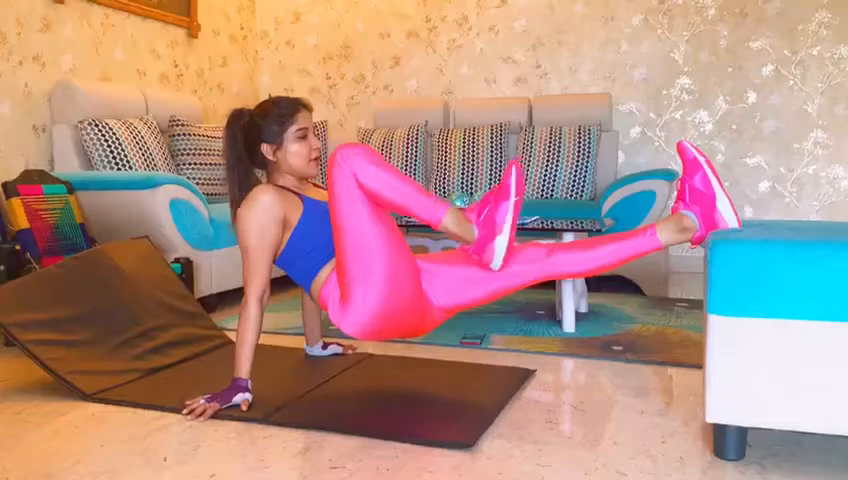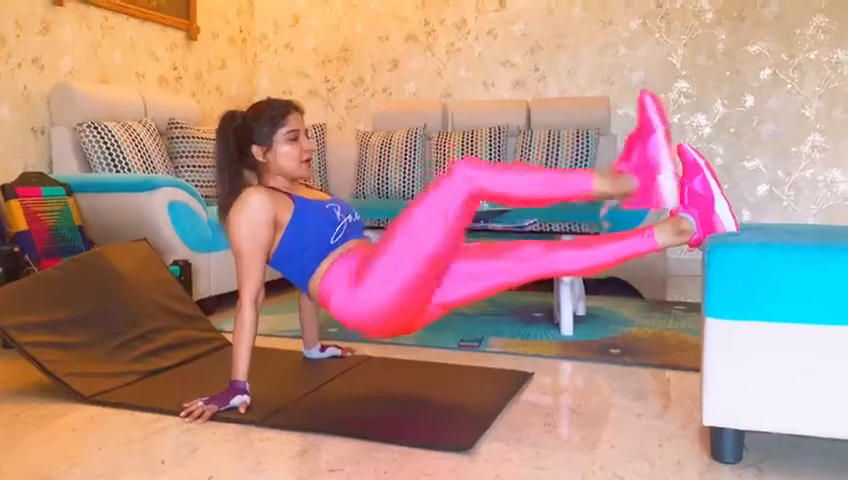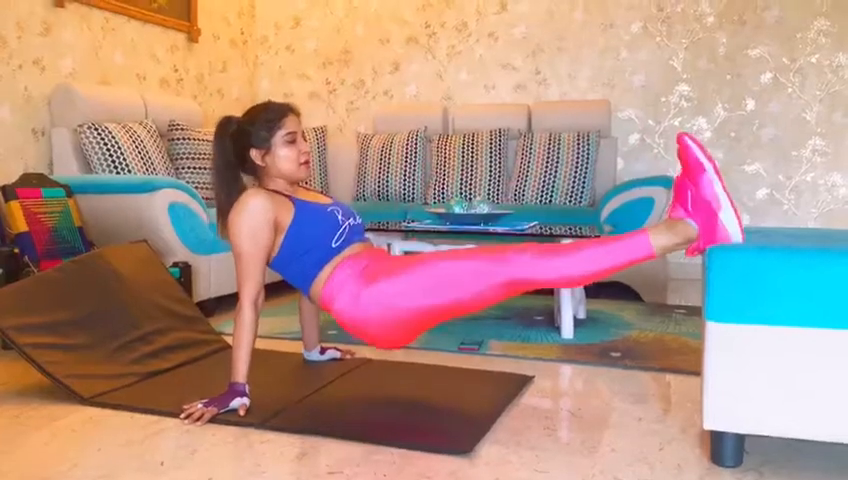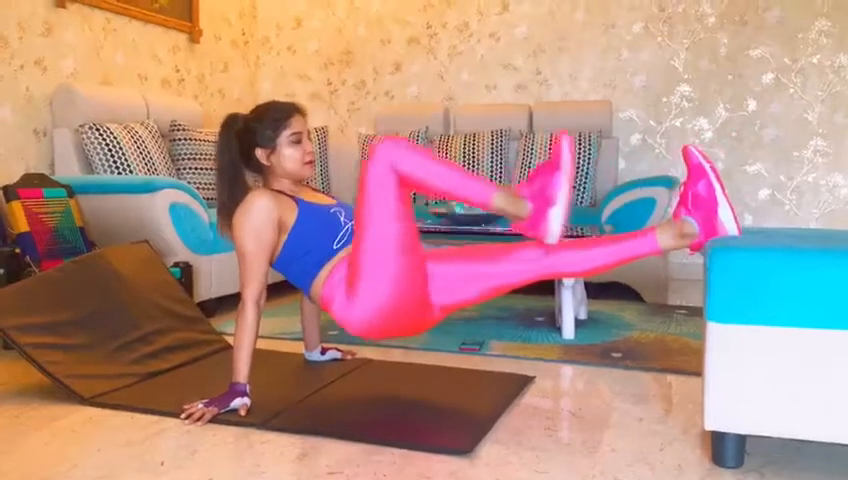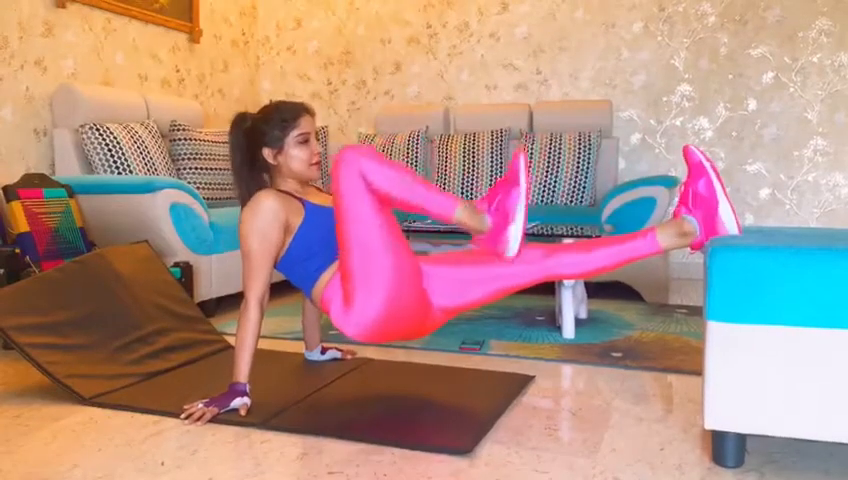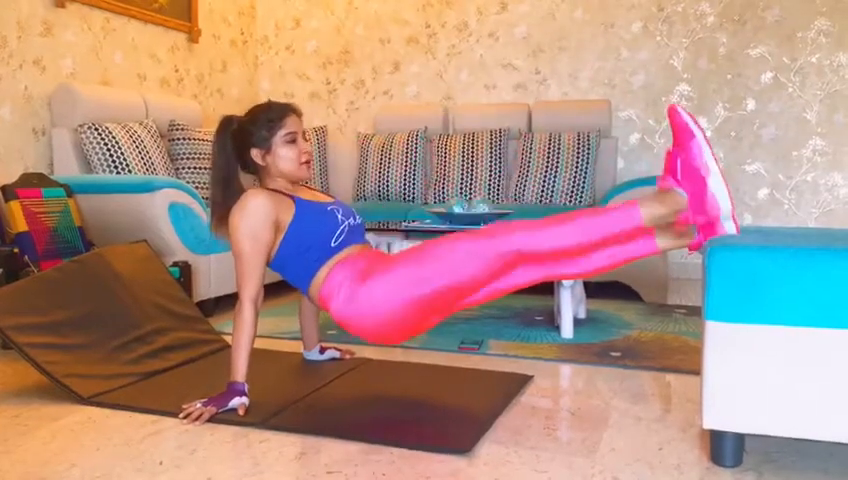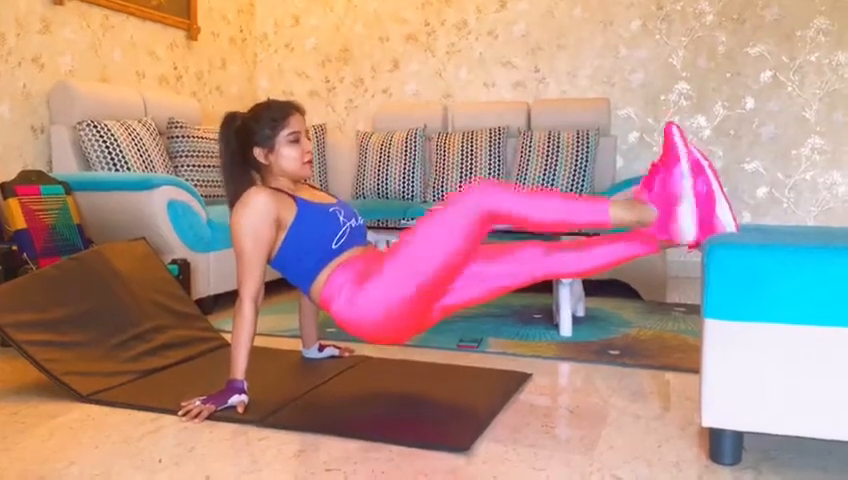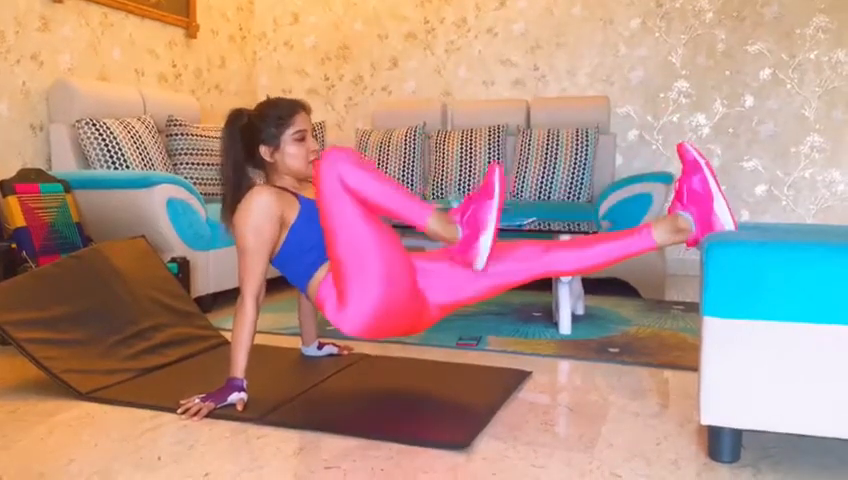
dt=0.4s
person 1, frame 1
left shoulder: (311, 192)
right shoulder: (264, 203)
right elbow: (255, 294)
left wrist: (316, 344)
right wrist: (238, 385)
left hip: (410, 292)
right hip: (375, 304)
left knee: (540, 258)
right knee: (351, 158)
left ankle: (685, 223)
right ankle: (470, 226)
person 1, frame 2
left shoulder: (304, 194)
right shoulder: (256, 205)
right elbow: (250, 296)
left wrist: (314, 347)
right wrist: (236, 387)
left hip: (403, 292)
right hip: (372, 295)
left knee: (535, 255)
right knee: (464, 174)
left ankle: (682, 225)
right ankle: (624, 181)
person 1, frame 3
left shoulder: (302, 195)
right shoulder: (256, 206)
right elbow: (249, 299)
left wrist: (313, 348)
right wrist: (236, 389)
left hip: (397, 286)
right hip: (374, 302)
left knee: (530, 260)
right knee: (521, 266)
left ankle: (683, 227)
right ankle: (684, 228)
person 1, frame 4
left shoulder: (306, 195)
right shoulder: (261, 207)
right elbow: (252, 298)
left wrist: (314, 348)
right wrist: (237, 388)
left hip: (404, 295)
right hip: (372, 300)
left knee: (538, 255)
right knee: (386, 151)
left ankle: (682, 230)
right ankle: (524, 204)
person 1, frame 5
left shoulder: (312, 196)
right shoulder: (268, 207)
right elbow: (254, 299)
left wrist: (315, 349)
right wrist: (237, 388)
left hip: (408, 294)
right hip: (375, 305)
left knee: (539, 259)
right knee: (356, 159)
left ankle: (684, 229)
right ankle: (480, 218)
person 1, frame 6
left shoulder: (305, 194)
right shoulder: (257, 207)
right elbow: (249, 298)
left wrist: (313, 346)
right wrist: (235, 388)
left hip: (400, 297)
right hip: (373, 300)
left knee: (536, 257)
right knee: (512, 236)
left ankle: (680, 228)
right ankle: (673, 201)
person 1, frame 7
left shoulder: (306, 193)
right shoulder: (258, 204)
right elbow: (249, 296)
left wrist: (312, 346)
right wrist: (234, 386)
left hip: (401, 294)
right hip: (372, 302)
left knee: (532, 256)
right knee: (480, 196)
left ankle: (667, 225)
right ankle: (650, 210)
person 1, frame 8
left shoulder: (307, 192)
right shoulder: (262, 203)
right elbow: (250, 295)
left wrist: (311, 343)
right wrist: (234, 383)
left hip: (404, 290)
right hip: (369, 302)
left knee: (536, 255)
right knee: (337, 164)
left ankle: (679, 226)
right ankle: (456, 228)
